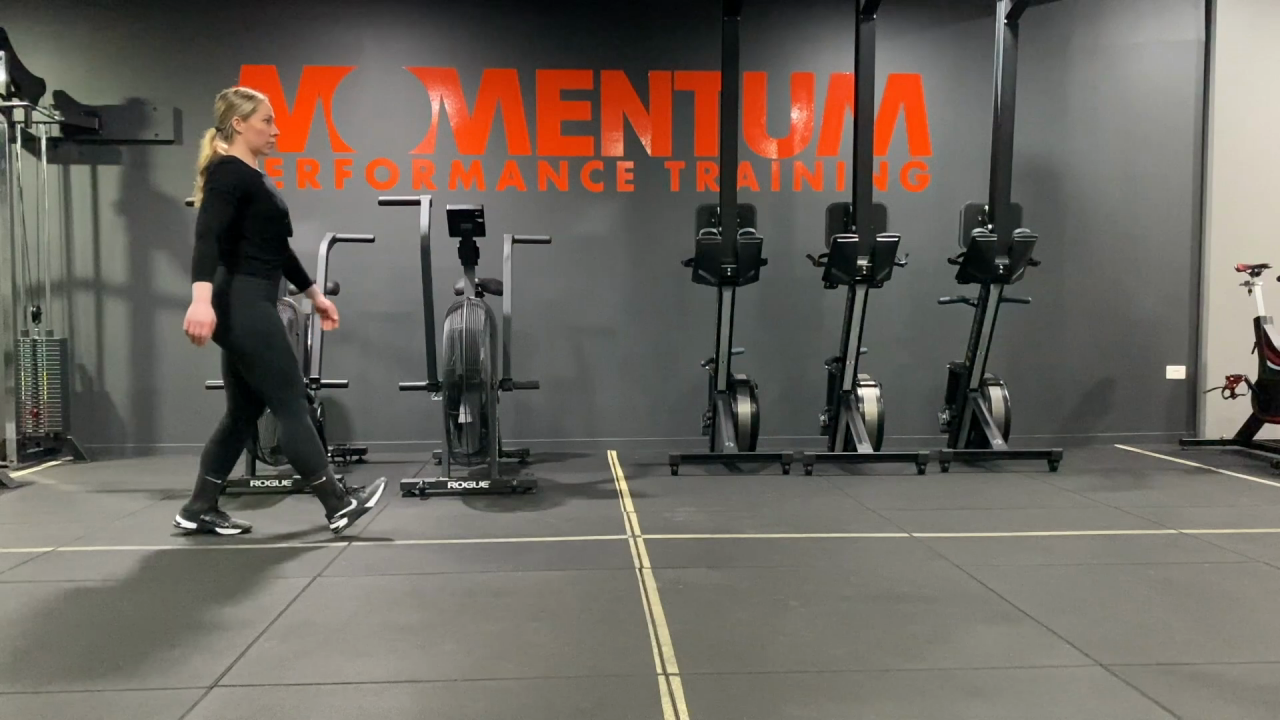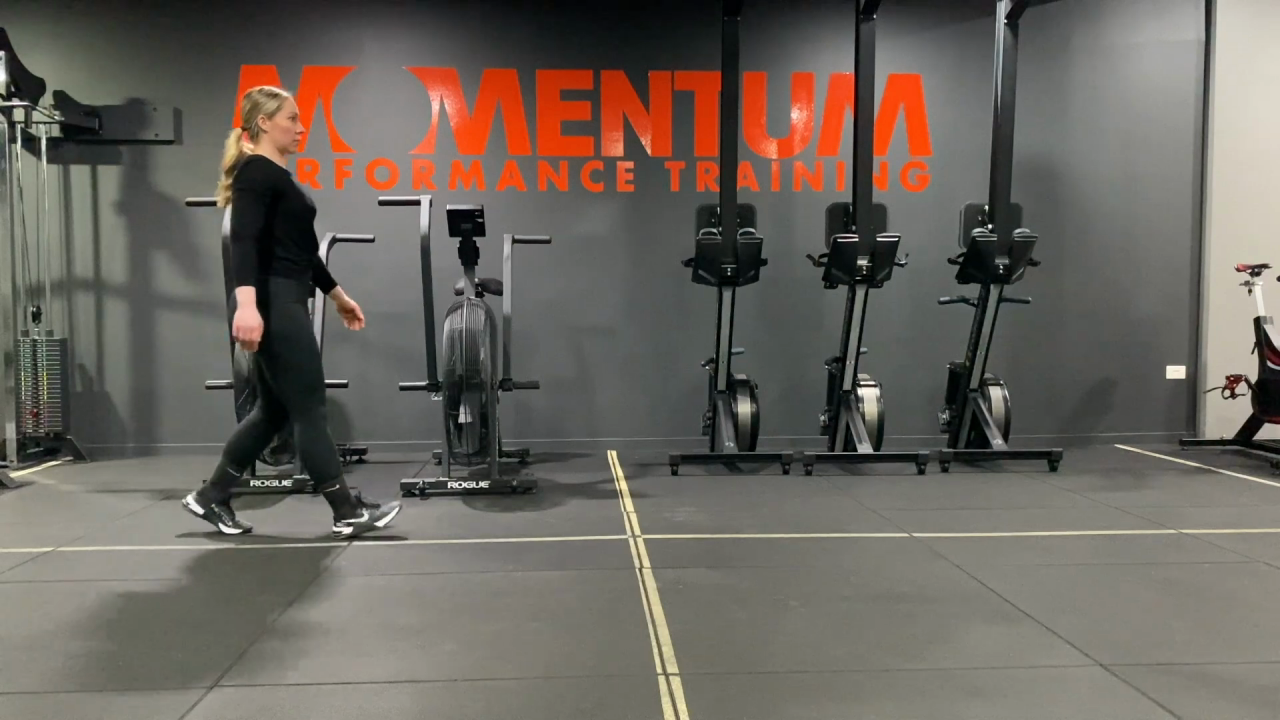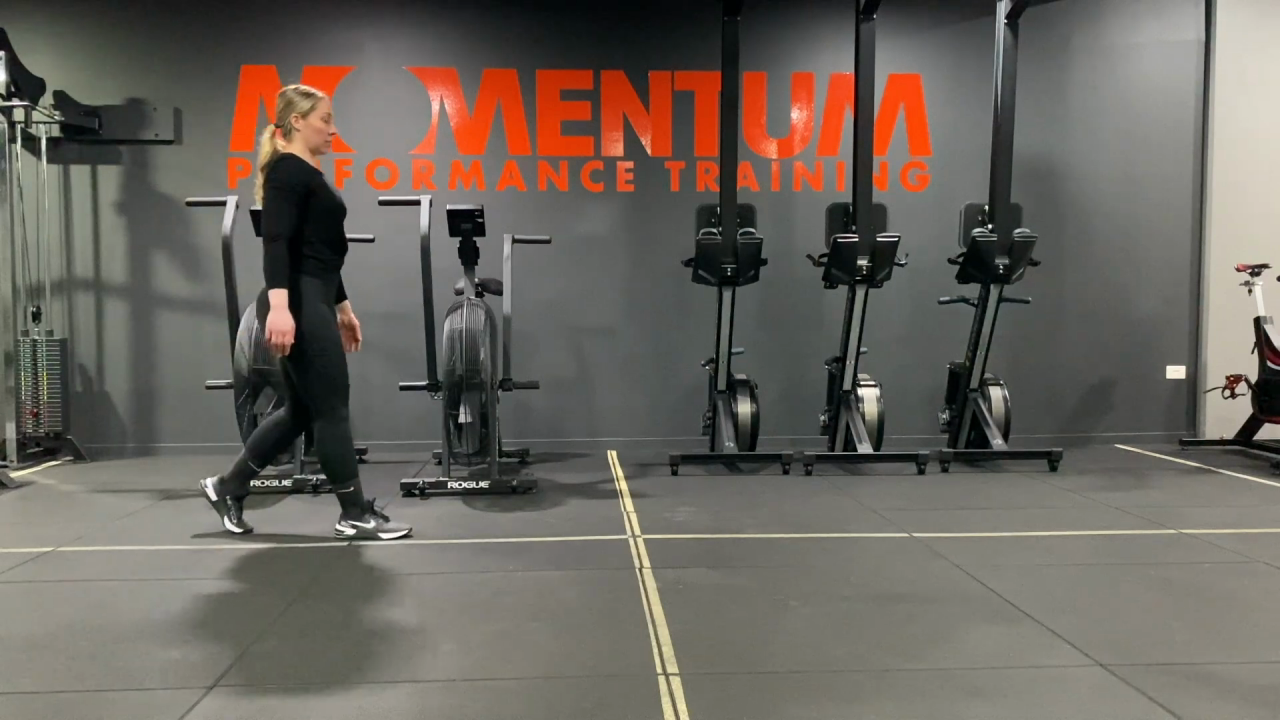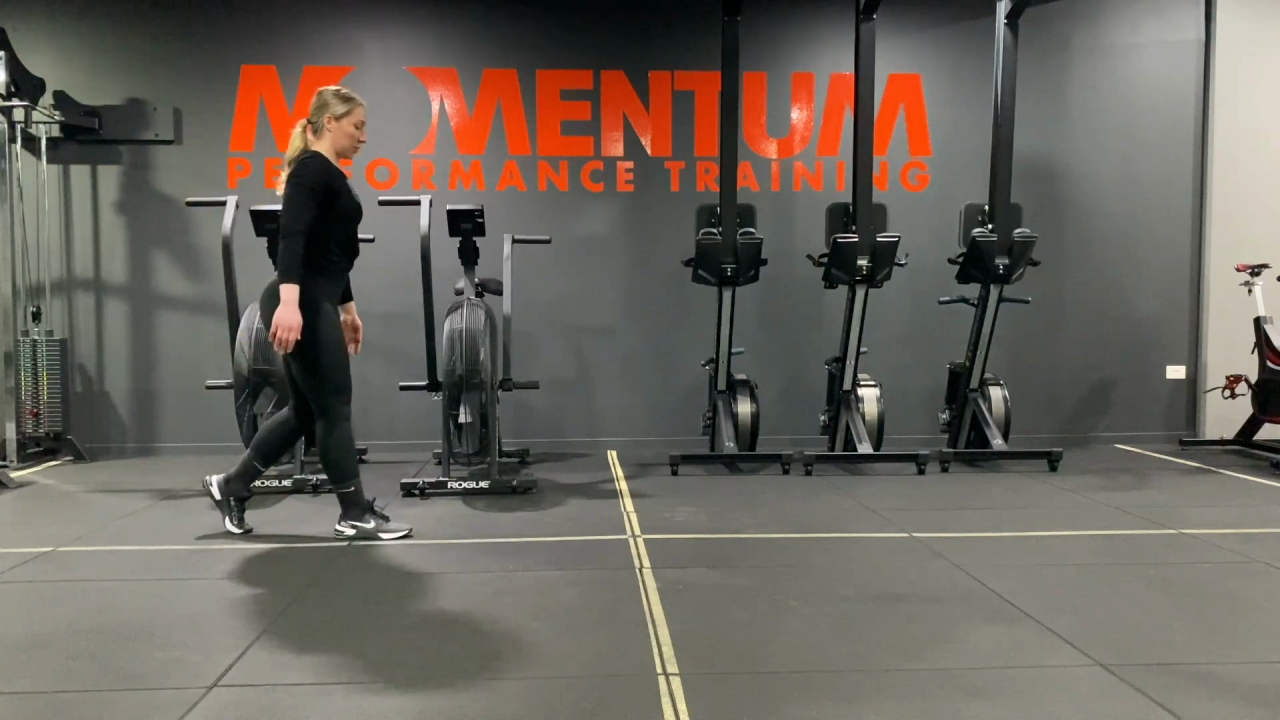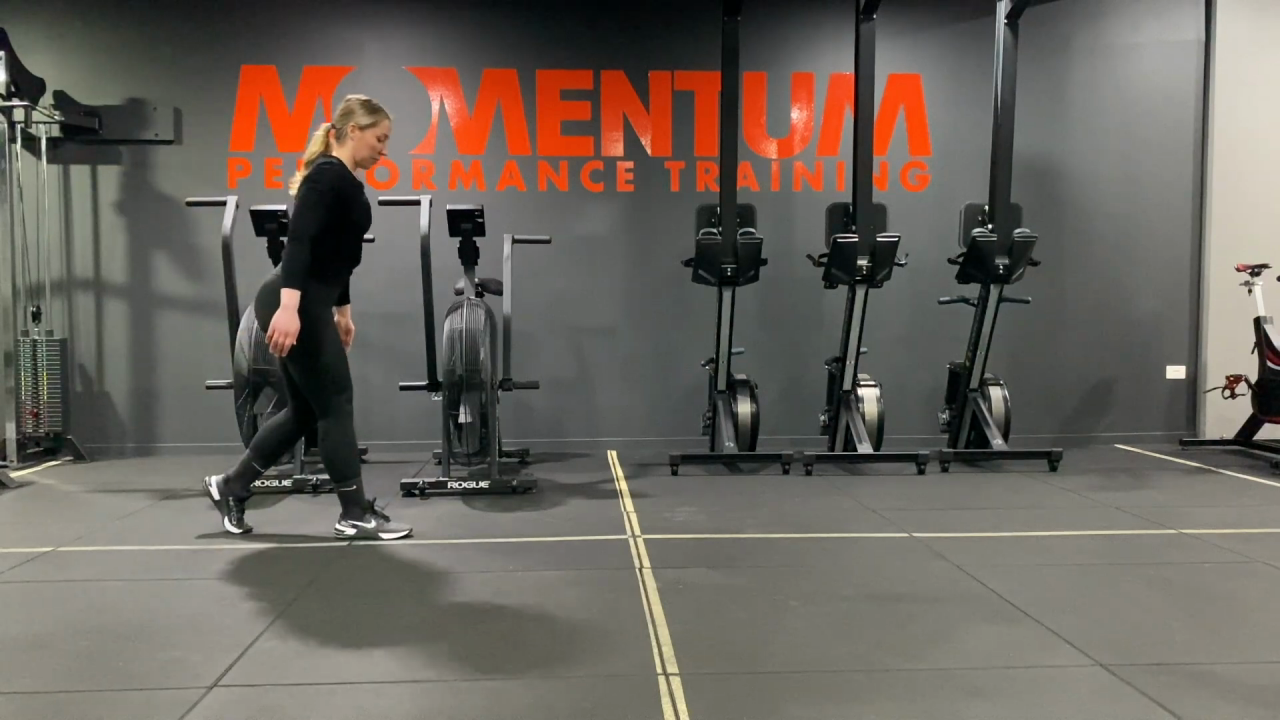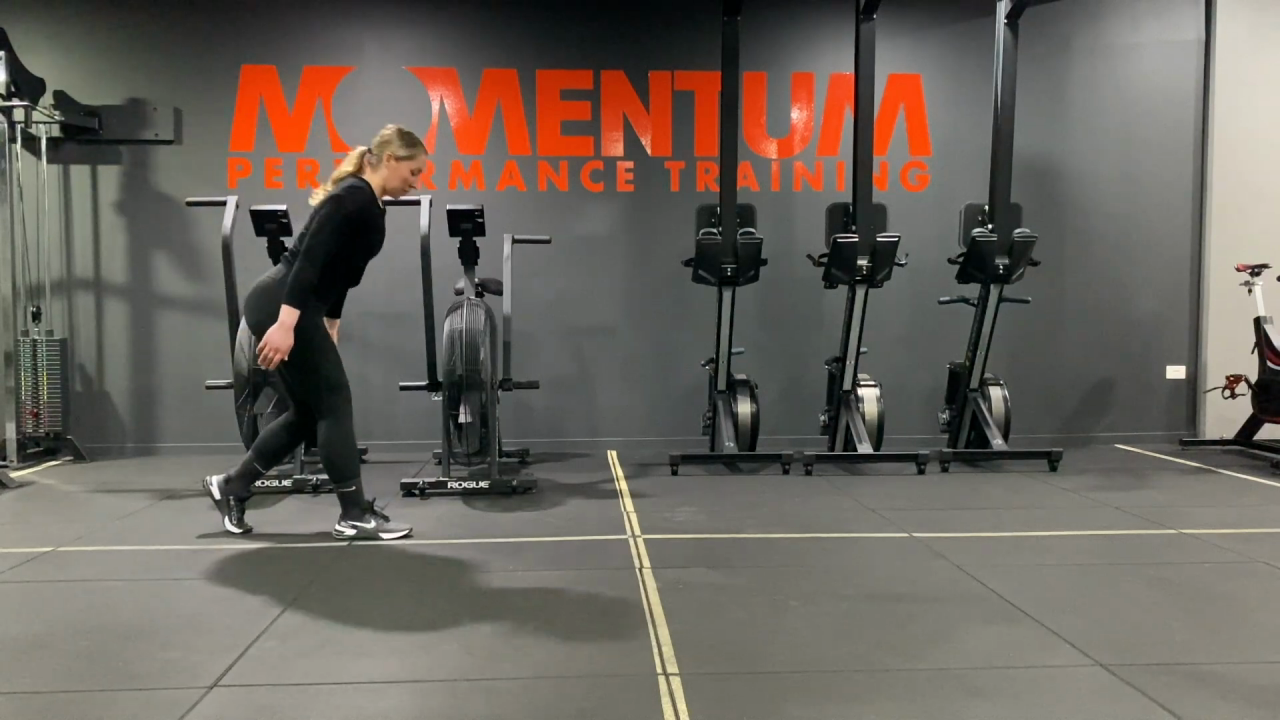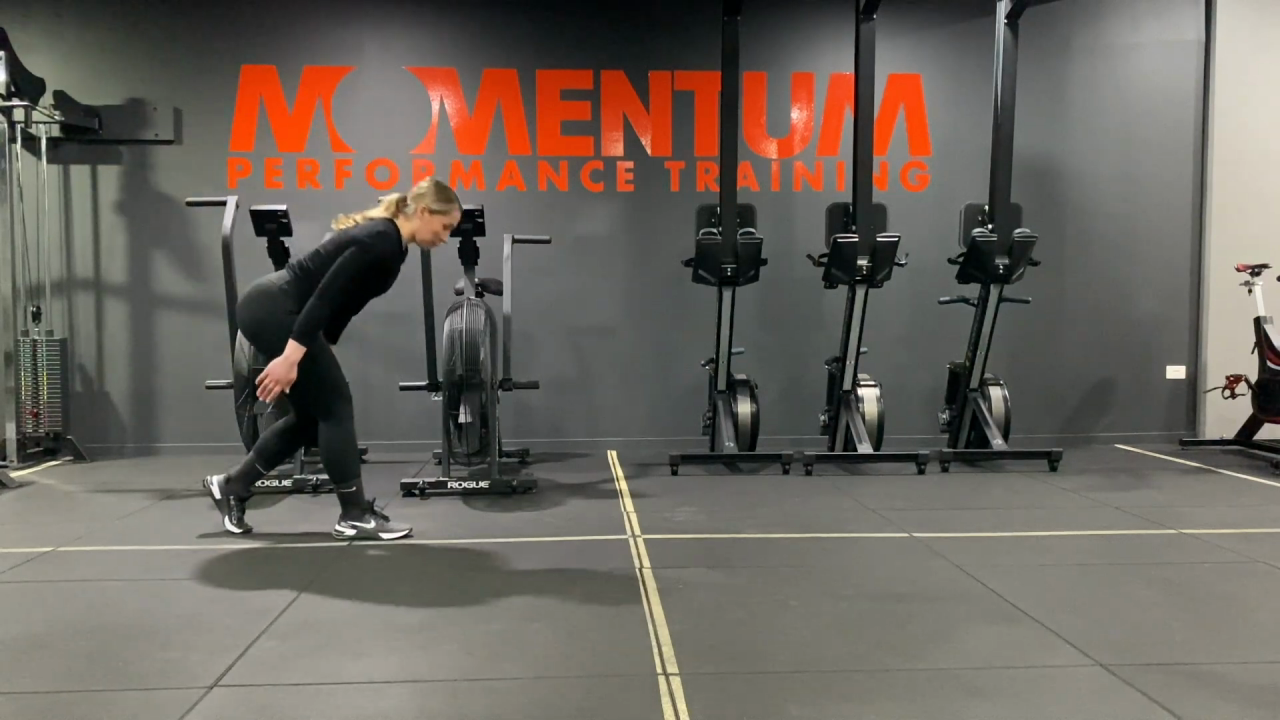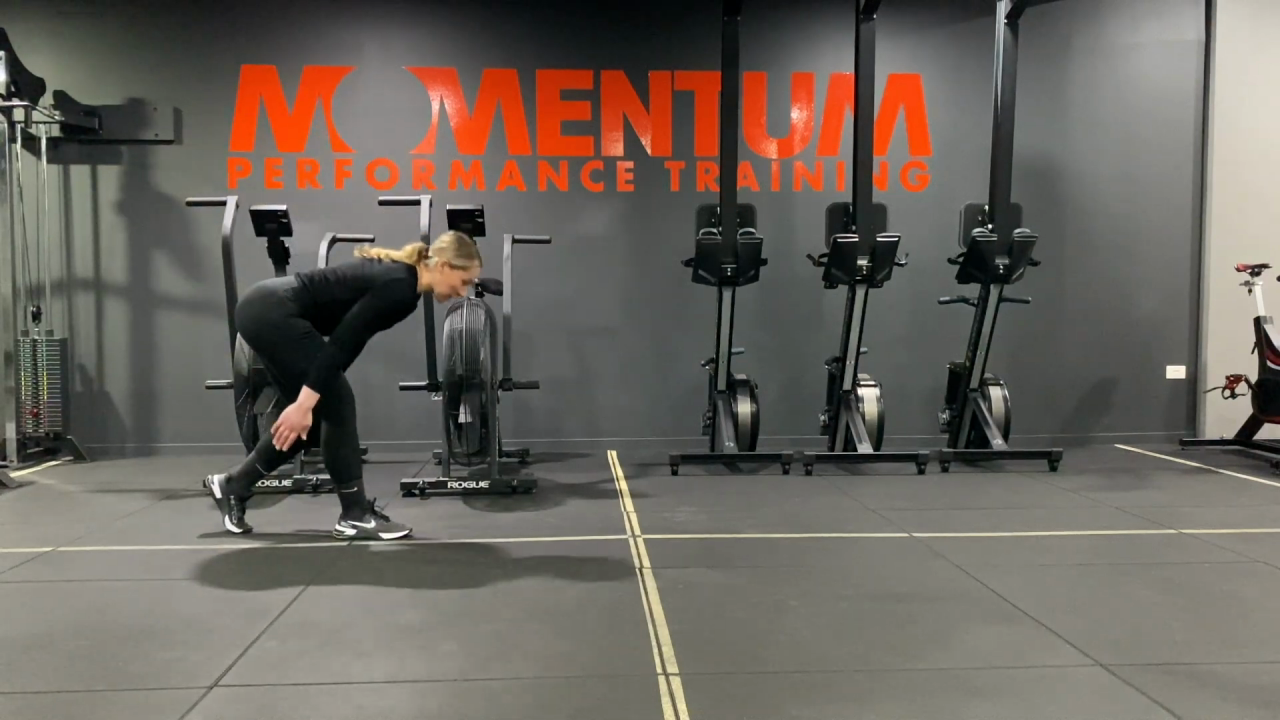
dt=0.2s
person 1, frame 1
left shoulder: (251, 176)
right shoulder: (228, 173)
left elbow: (275, 247)
right elbow: (207, 239)
left wrist: (313, 293)
right wrist: (201, 299)
left hip: (252, 305)
right hip: (242, 306)
left knee: (245, 410)
right knee: (291, 402)
left ankle: (200, 508)
right ankle: (340, 504)
person 1, frame 2
left shoulder: (275, 175)
right shoulder: (256, 173)
left elbow: (299, 247)
right elbow: (244, 243)
left wrist: (336, 294)
right wrist: (247, 304)
left hip: (285, 304)
right hip: (273, 305)
left knee: (275, 409)
right knee: (309, 406)
left ankle: (211, 496)
right ankle: (349, 513)
person 1, frame 3
left shoulder: (307, 174)
right shoulder: (287, 170)
right elbow: (275, 243)
left wrist: (343, 307)
right wrist: (279, 306)
left hip: (312, 302)
right hip: (299, 303)
left knee: (302, 408)
right knee: (331, 407)
left ankle: (228, 487)
right ankle: (356, 514)
person 1, frame 4
left shoulder: (329, 173)
right shoulder: (311, 168)
right elbow: (292, 238)
left wrist: (347, 309)
right wrist: (288, 302)
left hip: (316, 301)
right hip: (302, 302)
left knee: (307, 408)
right knee: (333, 407)
left ankle: (231, 485)
right ankle: (355, 515)
person 1, frame 5
left shoulder: (344, 180)
right shoulder: (327, 175)
right elbow: (299, 242)
left wrist: (342, 311)
right wrist: (289, 307)
left hip: (310, 303)
right hip: (296, 303)
left knee: (306, 409)
right knee: (334, 403)
left ankle: (231, 486)
right ankle: (355, 514)
person 1, frame 6
left shoulder: (365, 202)
right shoulder: (354, 197)
right elbow: (309, 259)
left wrist: (329, 323)
right wrist: (286, 323)
left hip: (287, 307)
right hip: (283, 308)
left knee: (310, 411)
right knee: (332, 402)
left ankle: (231, 487)
right ankle: (355, 515)
person 1, frame 7
left shoulder: (386, 241)
right shoulder: (382, 242)
left elbow: (343, 299)
right elbow: (326, 296)
left wrist: (323, 350)
right wrist: (291, 357)
left hip: (274, 312)
right hip: (272, 312)
left knee: (312, 413)
right knee: (333, 405)
left ankle: (231, 486)
right ankle: (355, 516)
person 1, frame 8
left shoulder: (399, 278)
right shoulder: (399, 289)
left elbow: (348, 338)
right elbow: (341, 343)
left wrist: (307, 399)
right wrist: (305, 403)
left hip: (268, 313)
right hip: (272, 313)
right knee: (336, 405)
left ankle: (232, 487)
right ankle: (355, 515)
